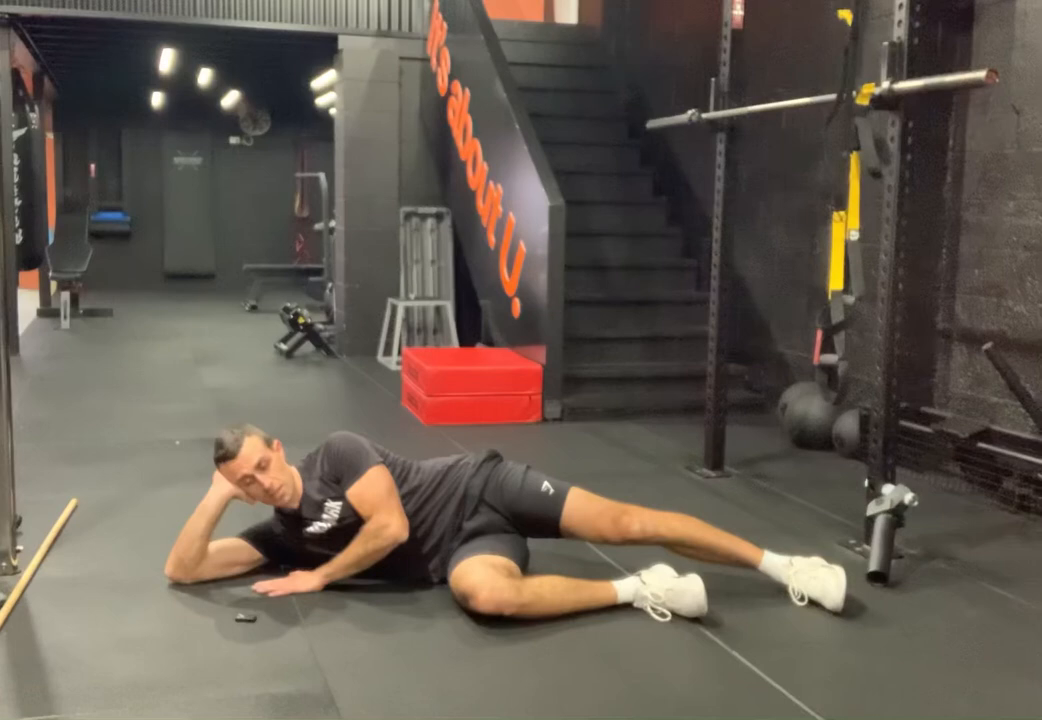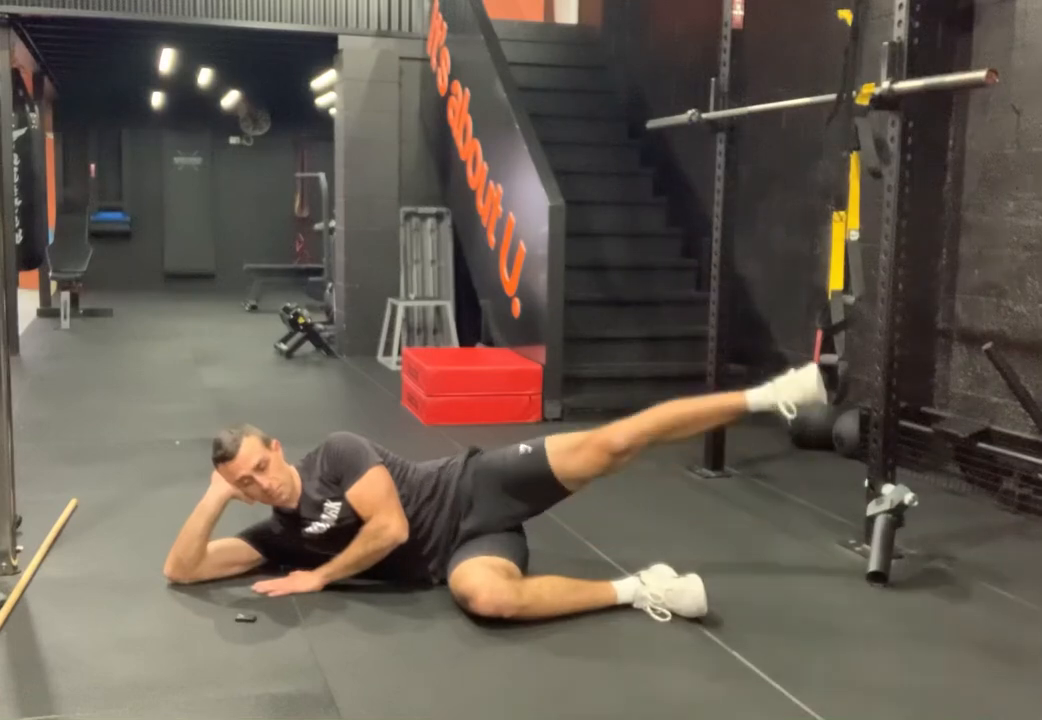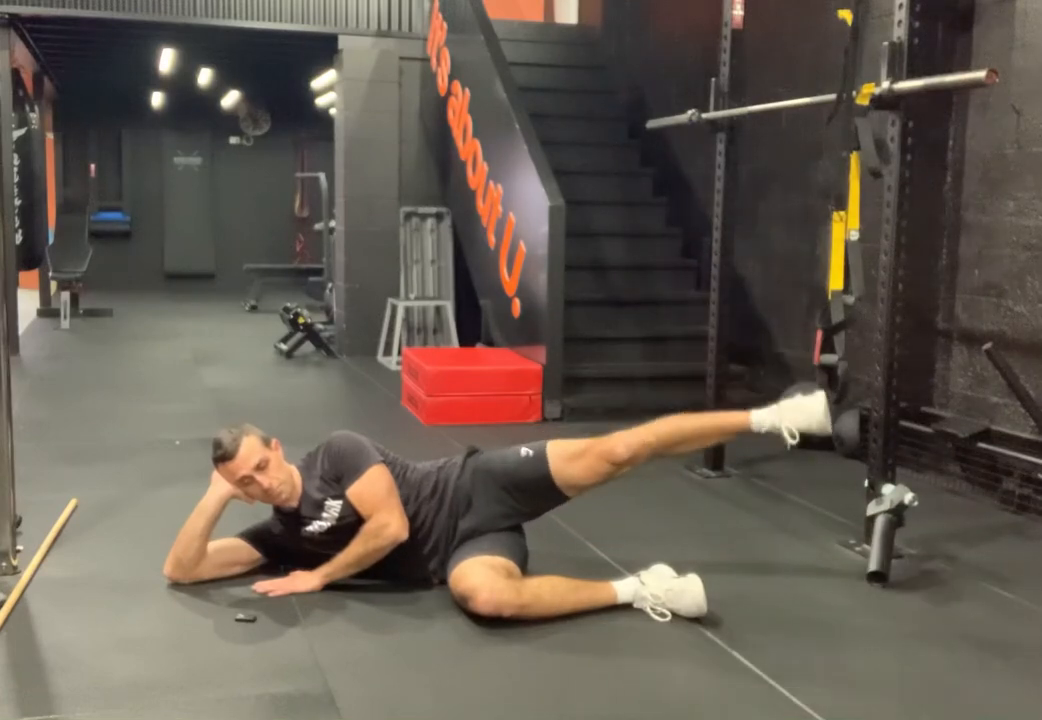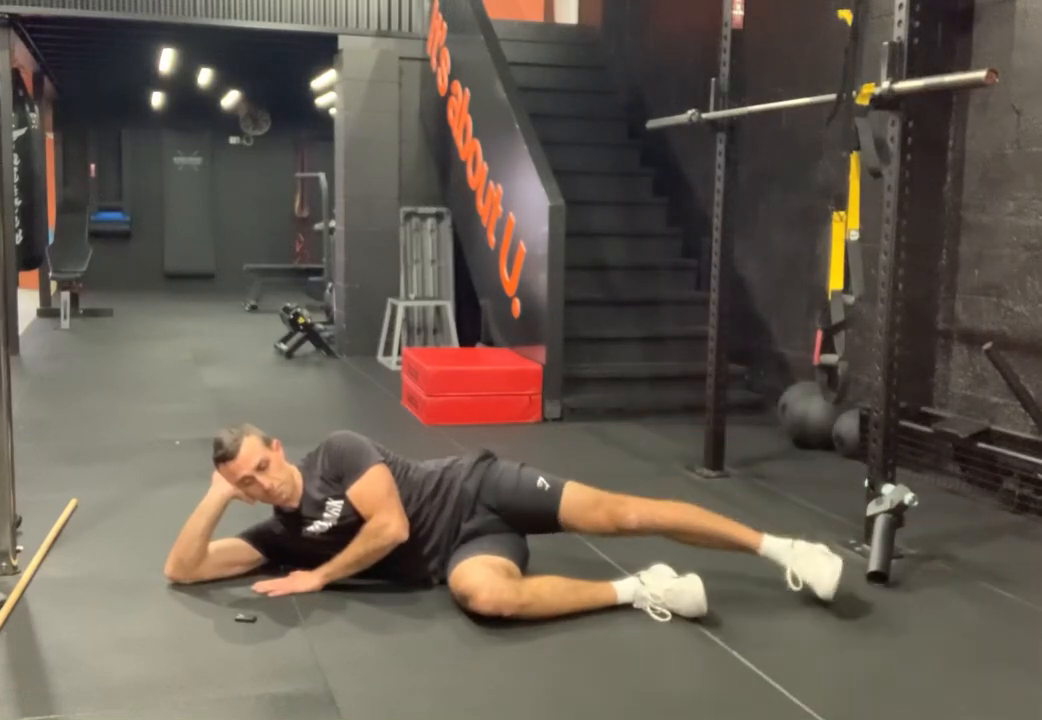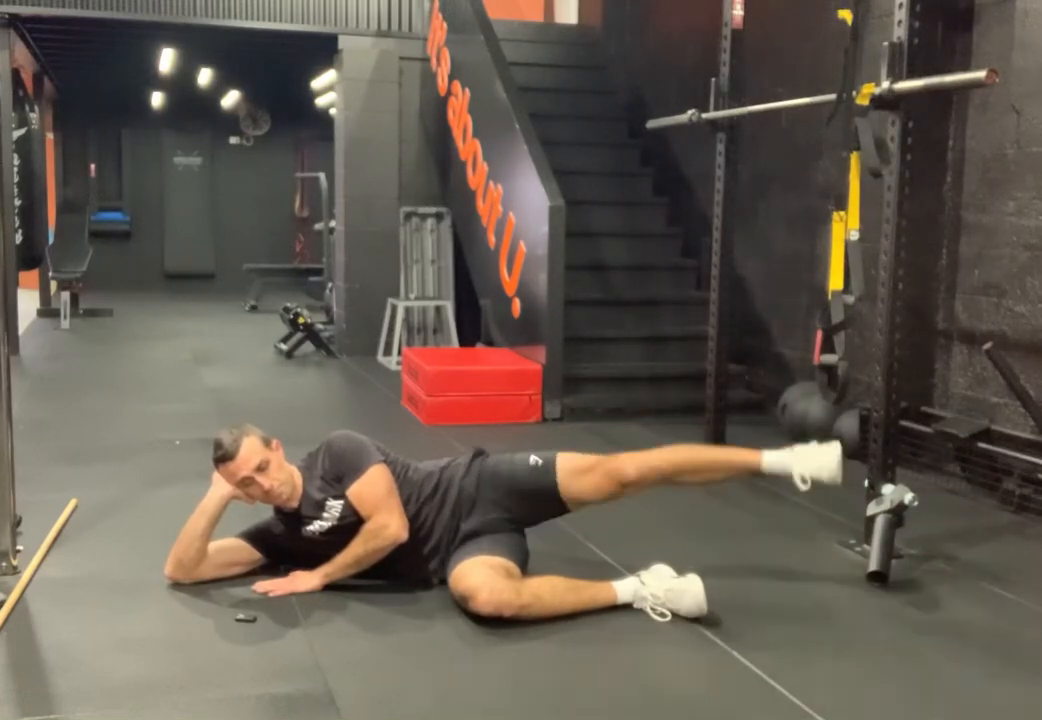
dt=1s
person 1, frame 1
left shoulder: (338, 452)
right shoulder: (282, 533)
left elbow: (391, 527)
right elbow: (182, 569)
left wrist: (321, 577)
right wrist: (214, 497)
left hip: (482, 490)
right hip: (461, 550)
left knee: (618, 519)
right knee: (484, 593)
left ankle: (779, 564)
right ankle: (637, 590)
person 1, frame 2
left shoulder: (337, 453)
right shoulder: (280, 534)
left elbow: (392, 528)
right elbow: (181, 569)
left wrist: (320, 578)
right wrist: (214, 497)
left hip: (476, 489)
right hip: (462, 551)
left knee: (608, 445)
right knee: (484, 594)
left ankle: (765, 396)
right ankle: (635, 590)
person 1, frame 3
left shoulder: (338, 451)
right shoulder: (280, 535)
left elbow: (391, 525)
right elbow: (182, 569)
left wrist: (321, 577)
right wrist: (215, 496)
left hip: (477, 486)
right hip: (460, 550)
left knee: (614, 450)
right knee: (483, 595)
left ankle: (770, 418)
right ankle: (634, 589)
person 1, frame 4
left shoulder: (338, 450)
right shoulder: (280, 533)
left elbow: (391, 527)
right elbow: (183, 569)
left wrist: (320, 577)
right wrist: (216, 496)
left hip: (477, 490)
right hip: (458, 551)
left knee: (616, 510)
right knee: (483, 594)
left ankle: (779, 548)
right ankle: (636, 590)
person 1, frame 5
left shoulder: (337, 451)
right shoulder: (278, 535)
left elbow: (392, 528)
right elbow: (181, 570)
left wrist: (319, 575)
right wrist: (215, 497)
left hip: (477, 490)
right hip: (459, 553)
left knee: (618, 473)
right knee: (485, 595)
left ankle: (782, 460)
right ankle: (634, 589)
